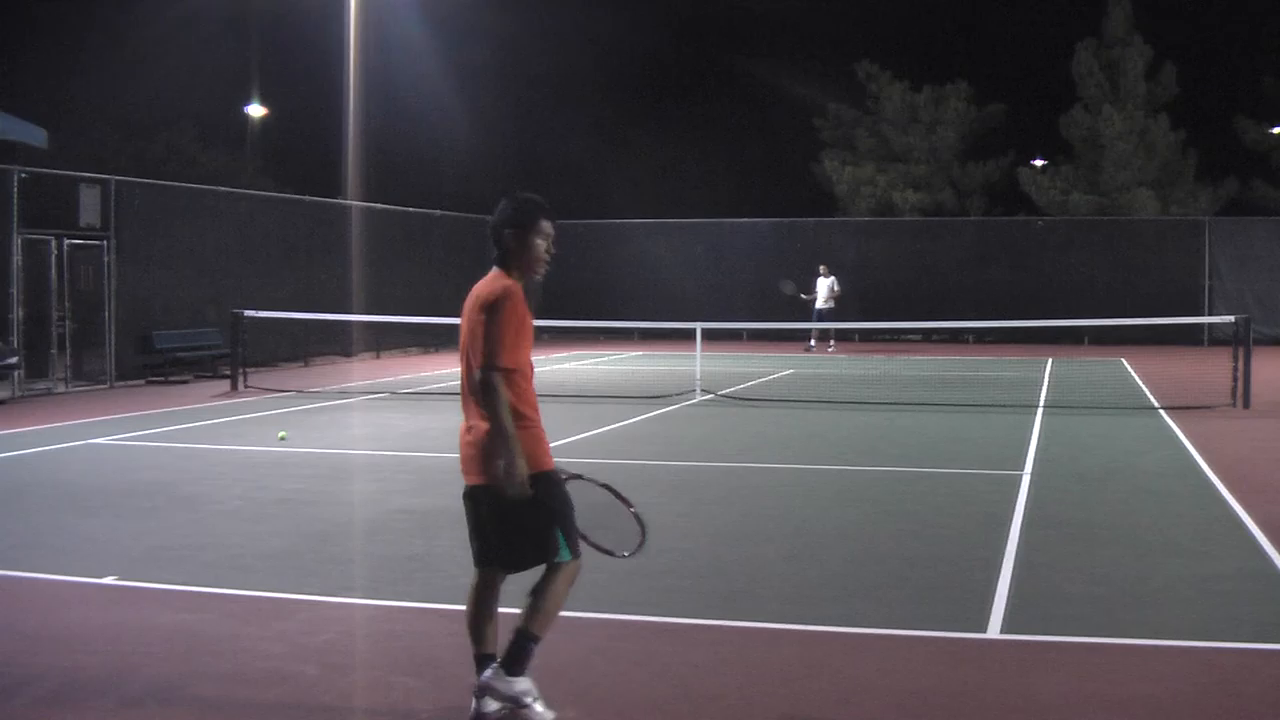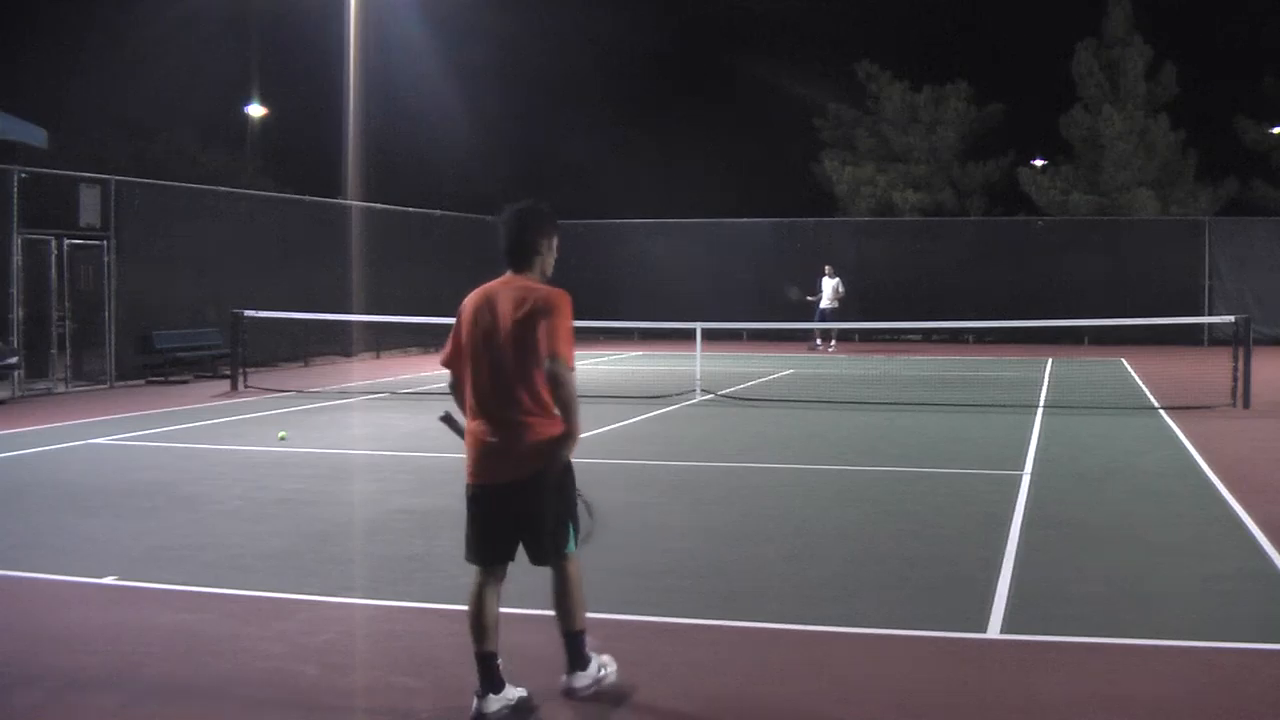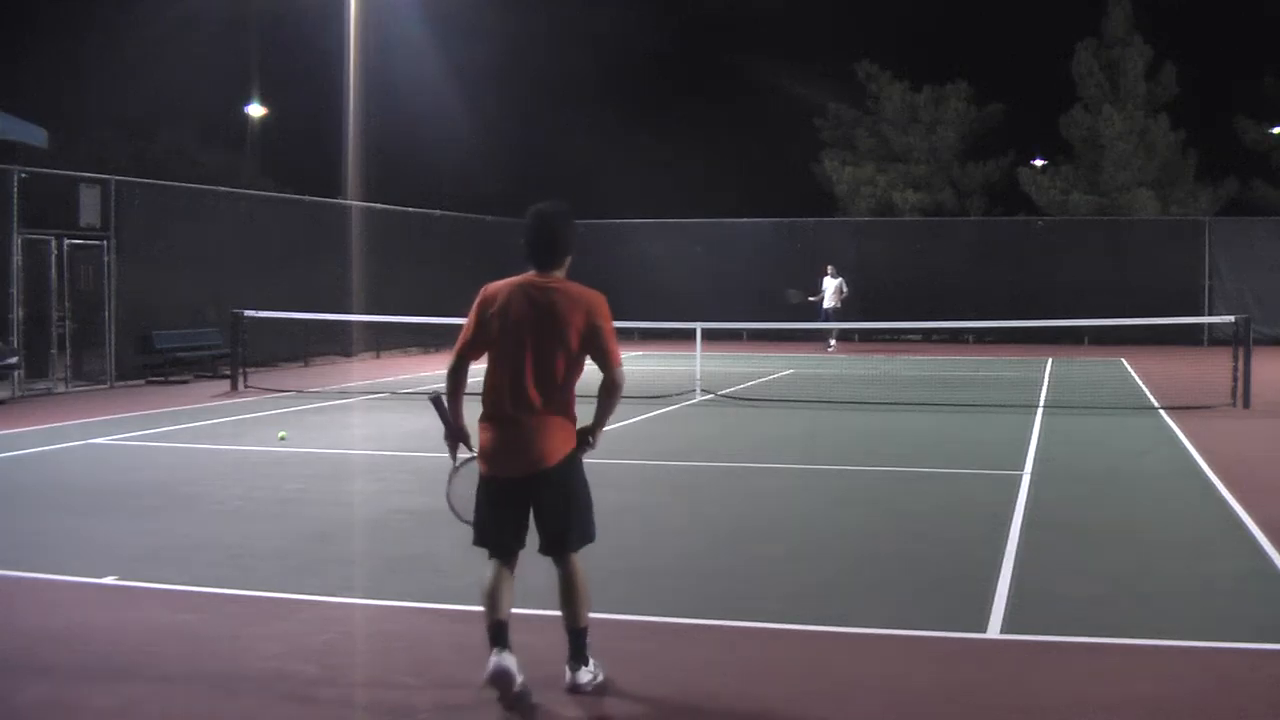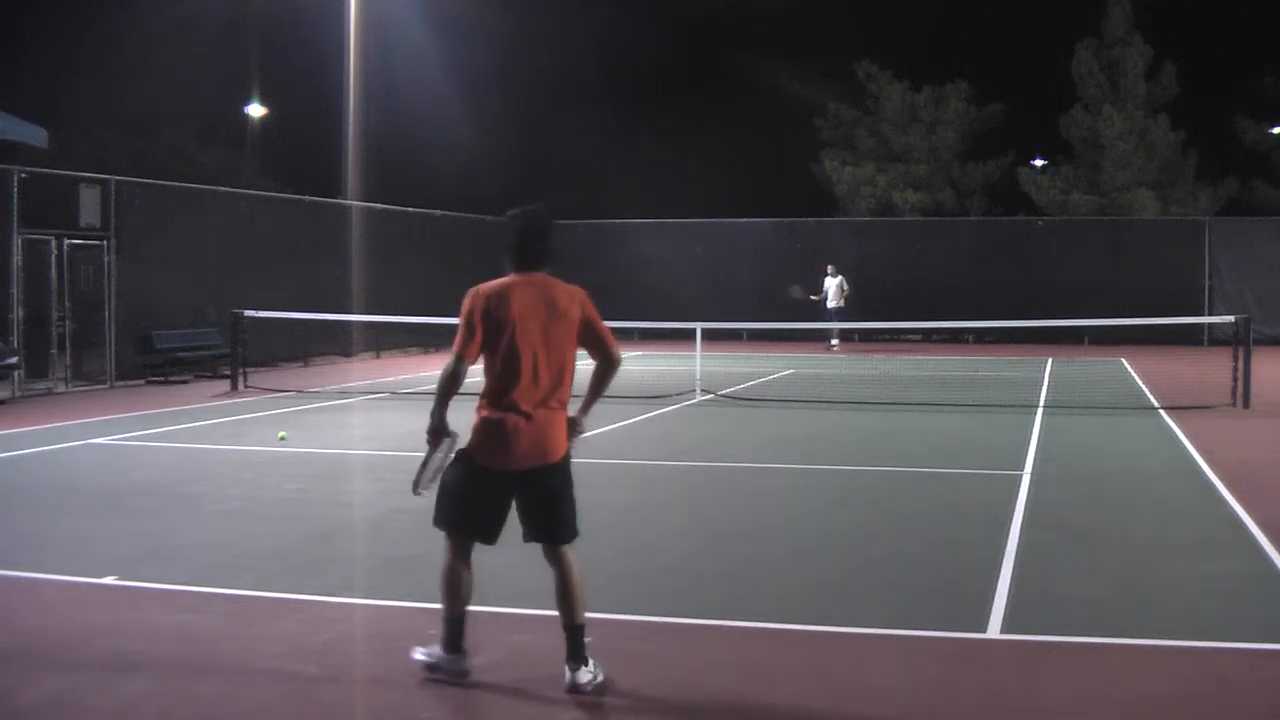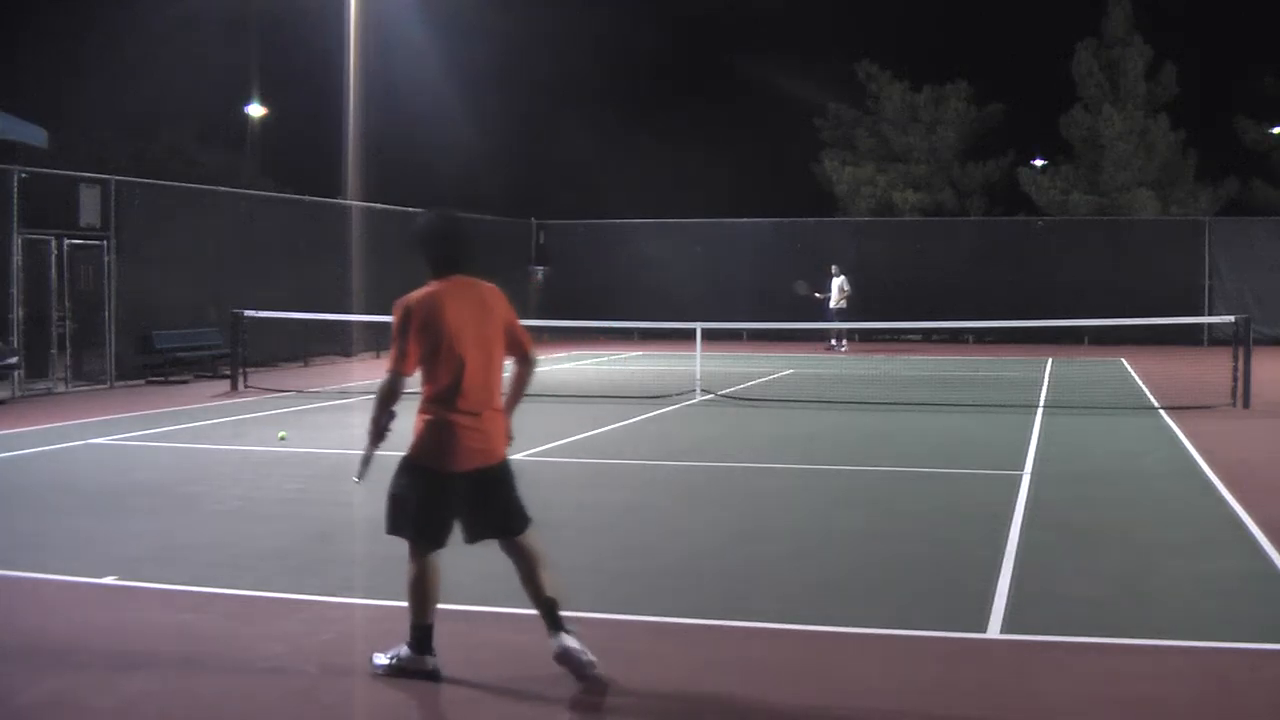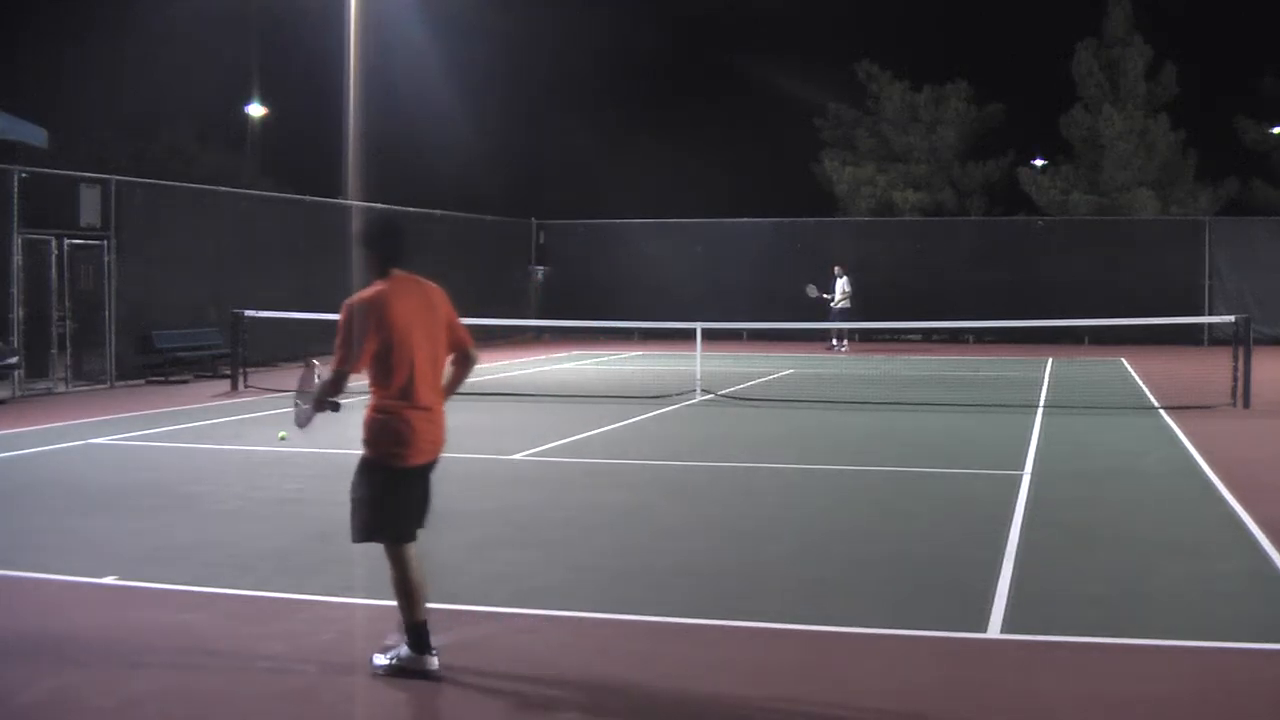
dt=0.3s
person 1, frame 1
left shoulder: (484, 291)
right shoulder: (506, 294)
right elbow: (493, 381)
right wrist: (514, 455)
left hip: (479, 456)
right hip: (513, 458)
left knee: (489, 572)
right knee: (564, 562)
right ankle: (507, 672)
person 1, frame 2
left shoulder: (474, 300)
right shoulder: (548, 300)
left elbow: (455, 376)
right elbow: (559, 374)
right wrist: (571, 432)
left hip: (484, 453)
right hip: (536, 451)
left knee: (489, 572)
right knee: (564, 559)
right ankle: (580, 666)
person 1, frame 3
left shoulder: (493, 296)
right shoulder: (588, 303)
left elbow: (457, 367)
right elbow: (614, 378)
left wrist: (455, 423)
right wrist: (594, 430)
left hip: (498, 448)
right hip: (555, 449)
left knee: (503, 560)
right knee: (567, 557)
left ankle: (501, 652)
right ankle: (580, 664)
person 1, frame 4
left shoulder: (484, 297)
right shoulder: (573, 299)
left elbow: (457, 369)
right elbow: (611, 360)
left wrist: (437, 418)
right wrist: (580, 414)
left hip: (492, 443)
right hip: (549, 445)
left knee: (457, 543)
right knee: (560, 552)
left ankle: (452, 651)
right ankle: (578, 663)
person 1, frame 5
left shoulder: (415, 307)
right shoulder: (492, 296)
left elbow: (395, 381)
right elbow: (527, 359)
left wrist: (377, 428)
left hip: (439, 447)
right hip: (490, 444)
left knee: (422, 549)
right knee: (516, 540)
left ankle: (418, 652)
right ankle: (563, 637)
person 1, frame 6
left shoulder: (363, 305)
right shoulder: (434, 294)
left elbow: (338, 380)
right elbow: (467, 357)
left wrist: (316, 401)
left hip: (392, 440)
right hip: (430, 435)
left knee: (397, 545)
right knee: (405, 536)
left ankle: (419, 650)
right ankle: (415, 637)
